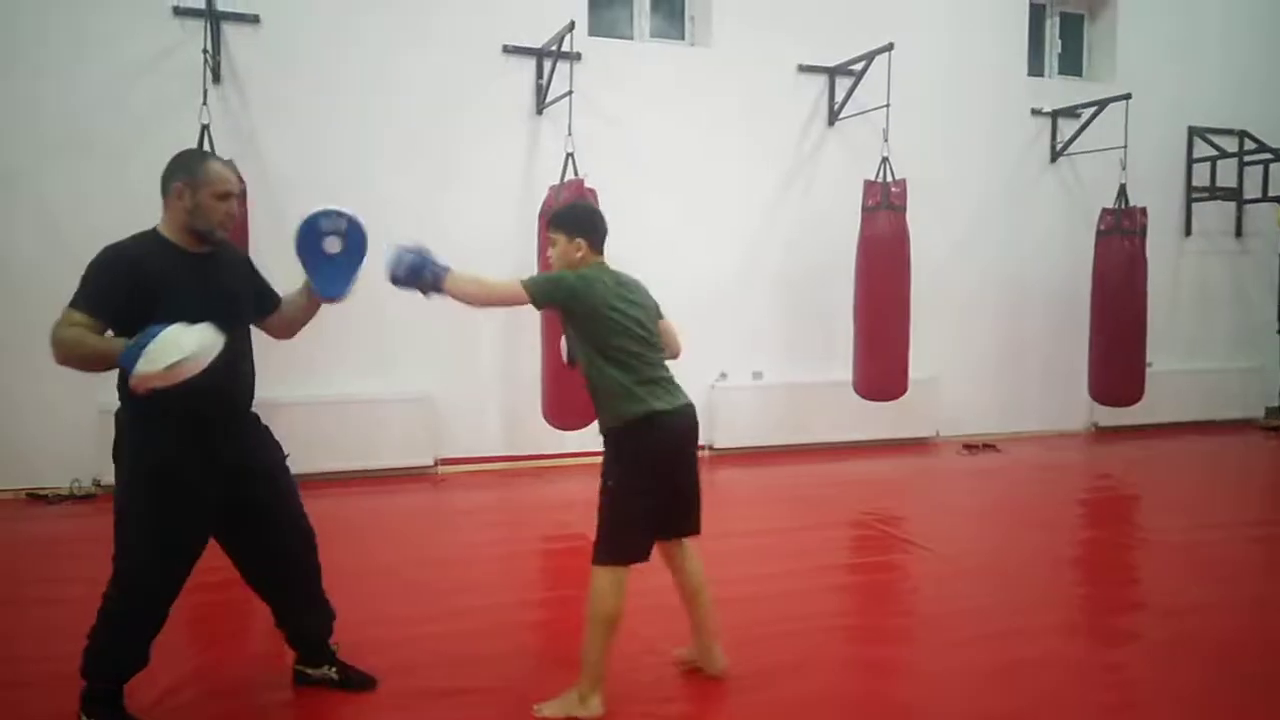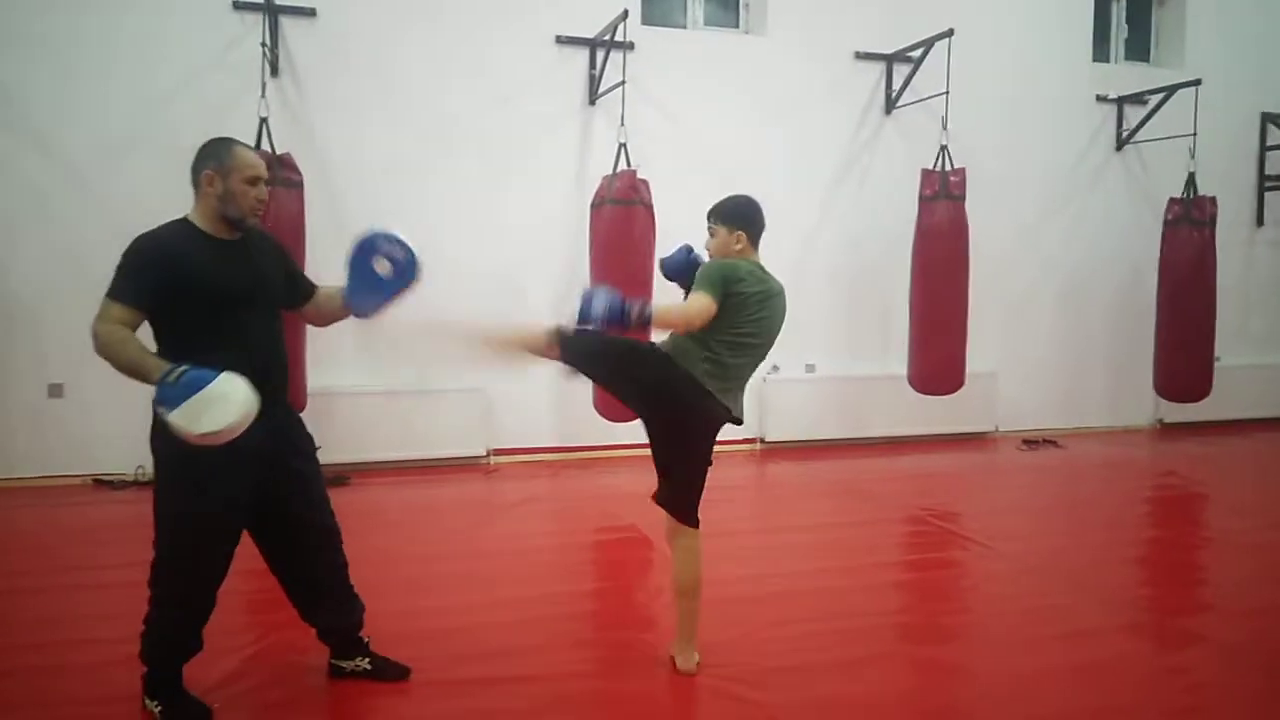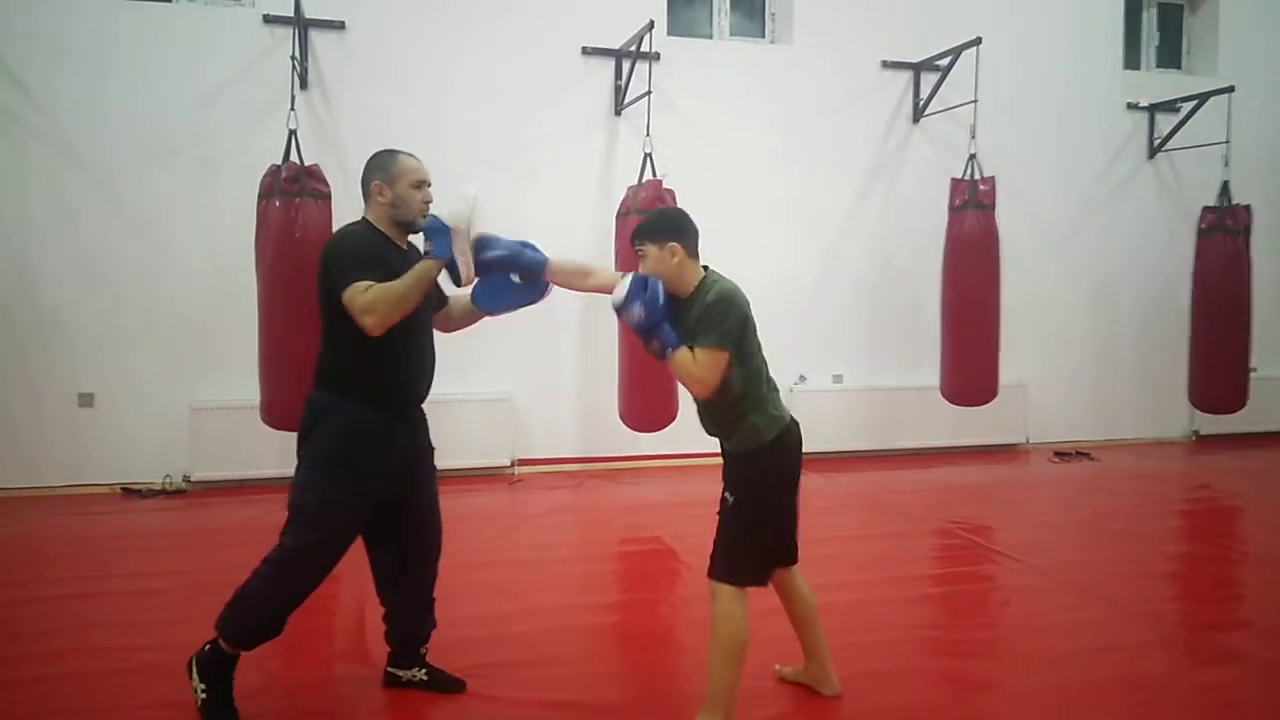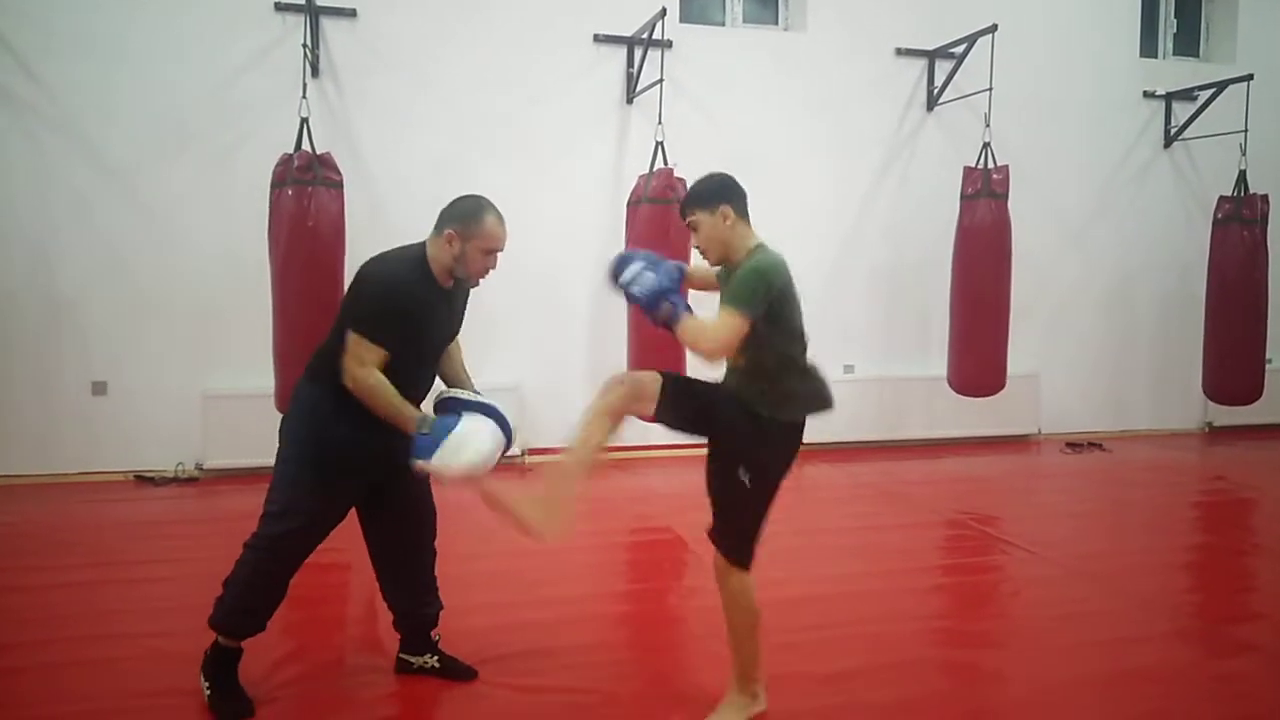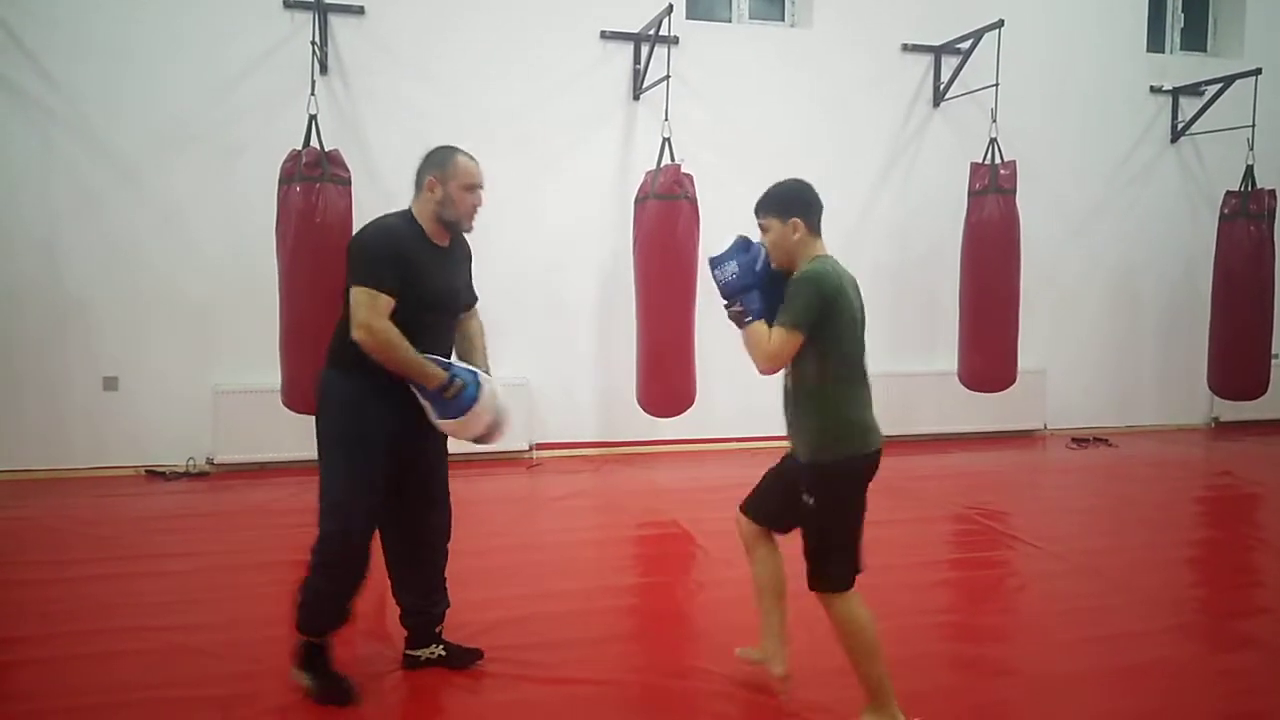
dt=1s
person 1, frame 1
left shoulder: (231, 262)
right shoulder: (127, 261)
left elbow: (282, 322)
right elbow: (66, 341)
left wrist: (320, 286)
right wrist: (127, 352)
left hip: (238, 439)
right hip: (162, 449)
left knee: (290, 544)
right knee: (146, 576)
left ankle: (315, 657)
person 1, frame 2
left shoulder: (263, 249)
right shoulder: (160, 251)
left elbow: (316, 307)
right elbow: (108, 331)
right wrist: (164, 374)
left hip: (274, 427)
right hip: (200, 436)
left knee: (314, 539)
right knee: (191, 562)
left ankle: (347, 648)
person 1, frame 3
left shoulder: (408, 252)
right shoulder: (353, 246)
left elbow: (444, 316)
right elbow: (374, 315)
left wrist: (493, 292)
right wrist: (438, 260)
left hip: (403, 425)
right hip: (347, 427)
left knee: (416, 543)
right knee: (308, 548)
left ankle: (406, 657)
right ankle: (217, 659)
person 1, frame 4
left shoulder: (455, 283)
right shoulder: (390, 280)
right elbow: (359, 373)
left wrist: (468, 397)
right wrist: (424, 427)
left hip: (390, 427)
right hip: (328, 423)
left knee: (412, 532)
right knee: (284, 539)
left ankle: (418, 645)
right ankle: (221, 659)
person 1, frame 5
left shoulder: (458, 249)
right shoulder: (384, 241)
left elbow: (465, 318)
right elbow: (367, 329)
right wrist: (439, 380)
left hip: (418, 406)
right hip: (357, 403)
left knee: (426, 525)
right knee: (347, 529)
left ankle: (423, 638)
right ankle: (312, 648)
person 2, frame 1
left shoulder: (571, 284)
right shoulder: (633, 288)
left elbow: (489, 294)
right elbow: (671, 347)
left wrist: (432, 275)
left hip: (636, 433)
right hip: (679, 419)
left knee: (610, 564)
right knee: (676, 542)
right ankle: (707, 650)
person 2, frame 2
left shoulder: (720, 271)
right shoulder: (776, 295)
left elbow: (692, 318)
left wrist: (633, 312)
left hip: (666, 377)
right hip: (708, 409)
left knee: (553, 339)
right knee: (683, 526)
right ankle: (685, 648)
person 2, frame 3
left shoulder: (721, 300)
right shoulder: (672, 290)
left elbow: (701, 382)
right elbow: (601, 278)
left wrist: (656, 329)
right wrist: (529, 262)
left hip: (765, 450)
right hip: (756, 446)
left knee: (730, 580)
right knee: (779, 567)
right ankle: (820, 671)
person 2, frame 4
left shoulder: (761, 272)
right shoulder: (740, 267)
left elbow: (715, 343)
right elbow: (695, 278)
left wrist: (661, 303)
right wrist: (652, 273)
left hip: (767, 428)
right hip: (737, 402)
left knee: (729, 563)
right knee: (621, 390)
right ankle: (544, 507)
person 2, frame 5
left shoulder: (812, 279)
right shoulder: (829, 276)
left elbow: (768, 359)
right elbow: (787, 343)
left wrist: (745, 298)
right wrist: (757, 295)
left hip: (837, 454)
right hip: (826, 445)
left knee: (833, 586)
right knee: (752, 522)
right ankle: (773, 649)
